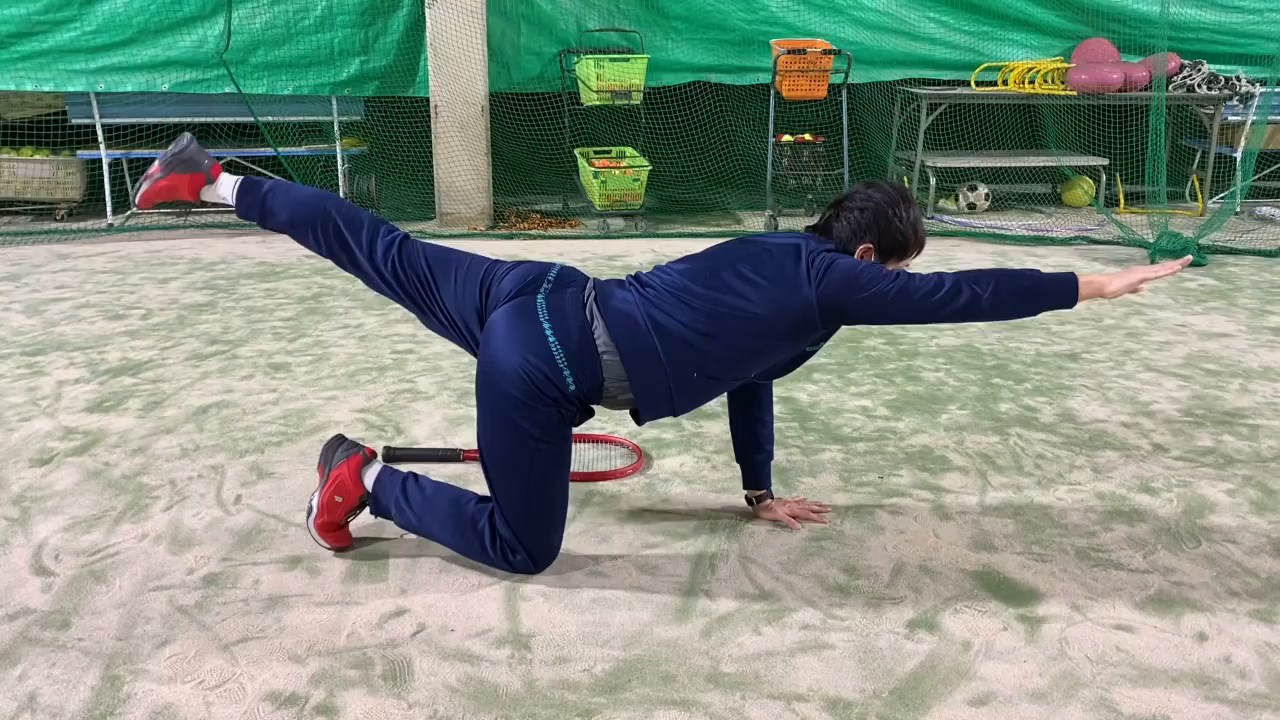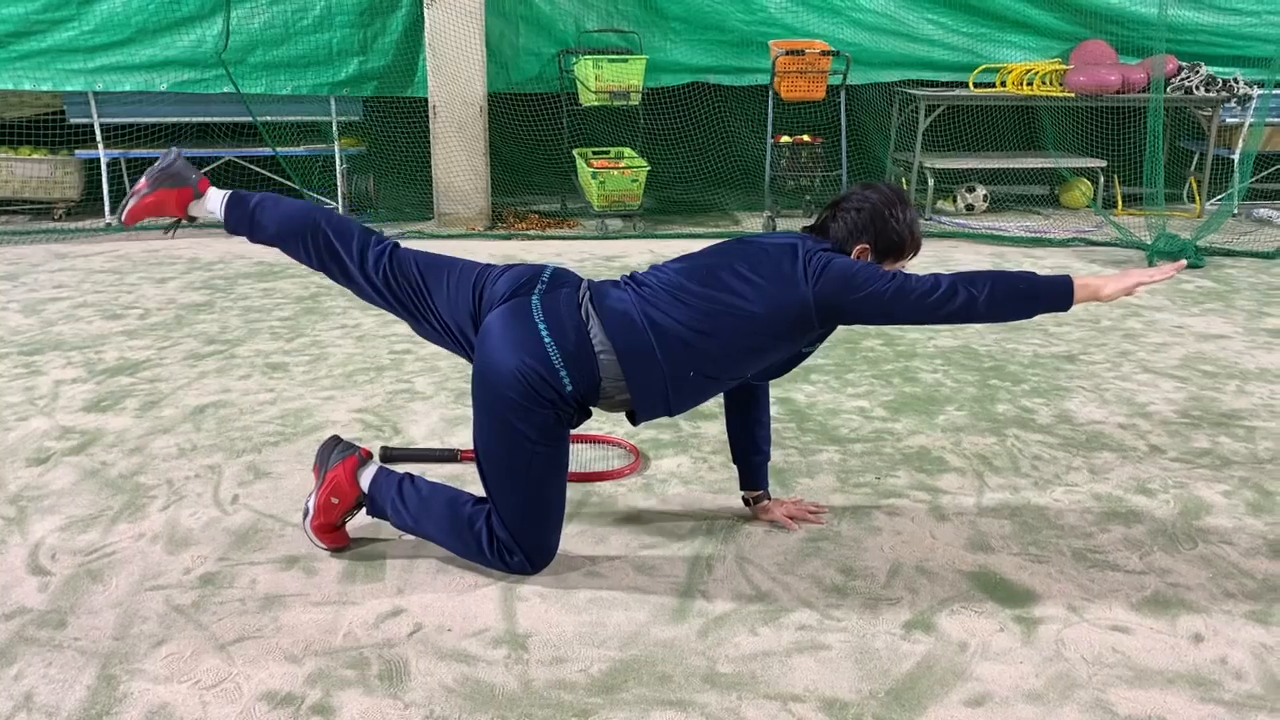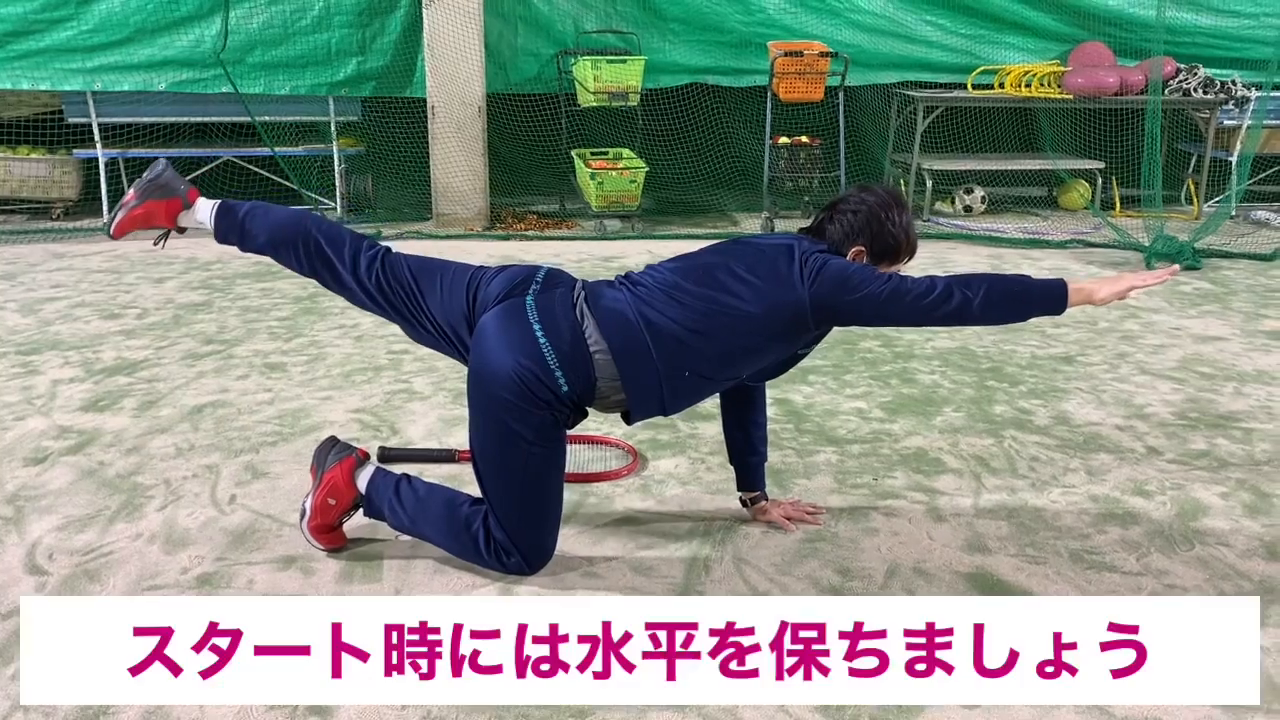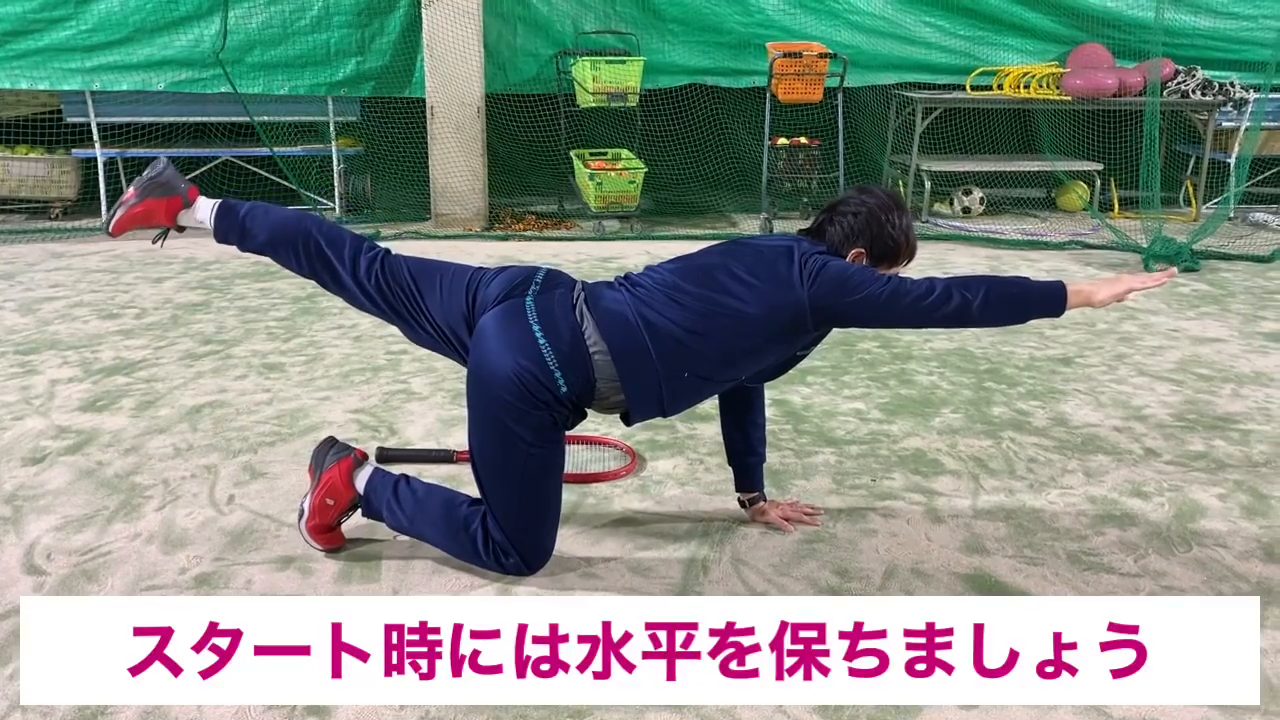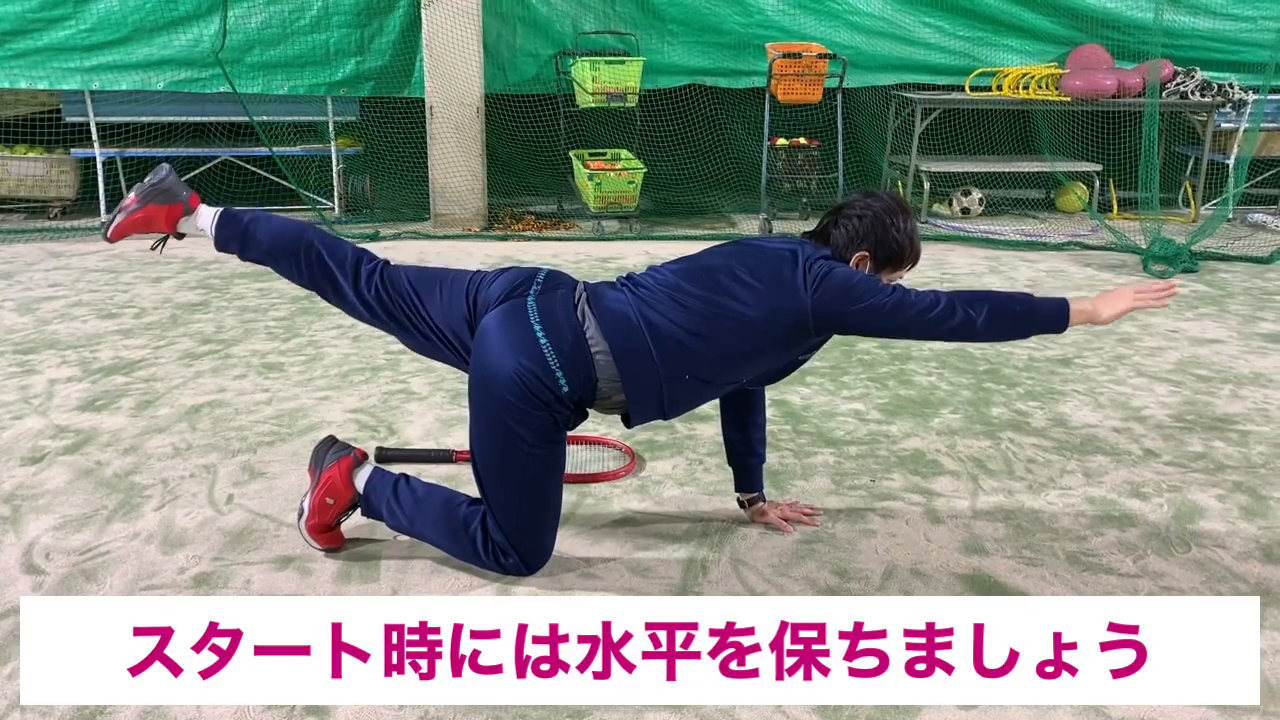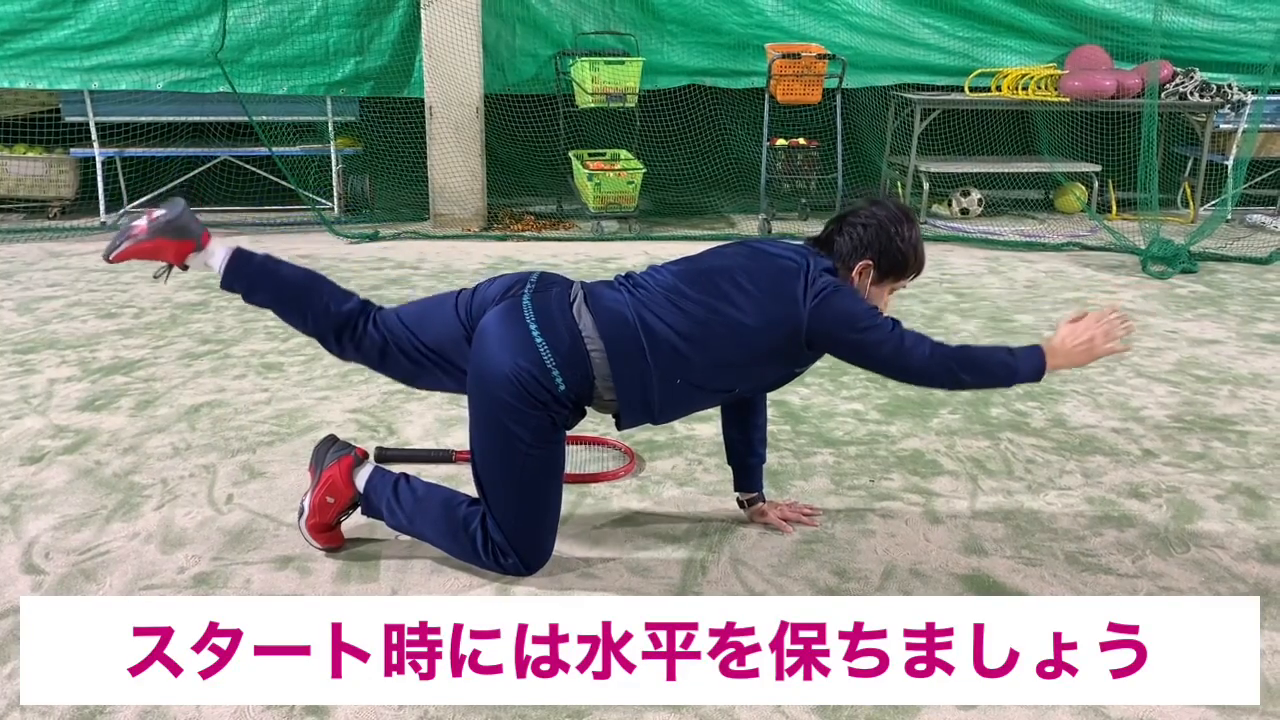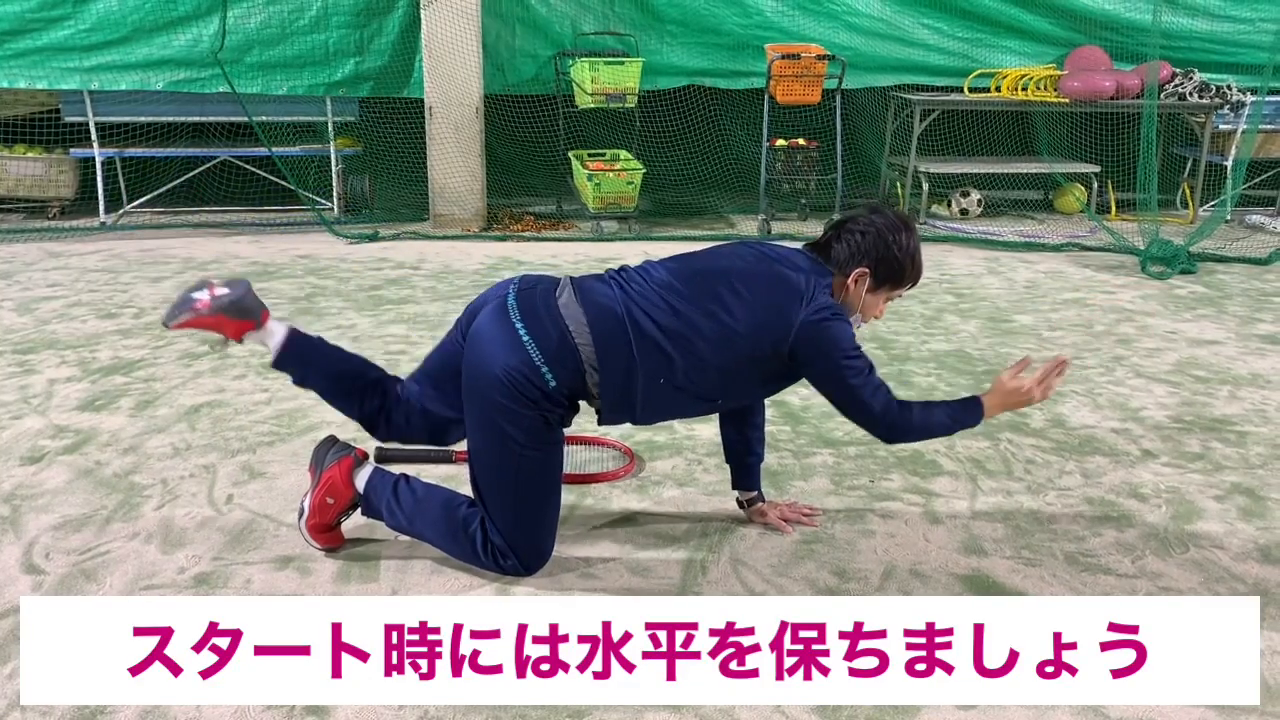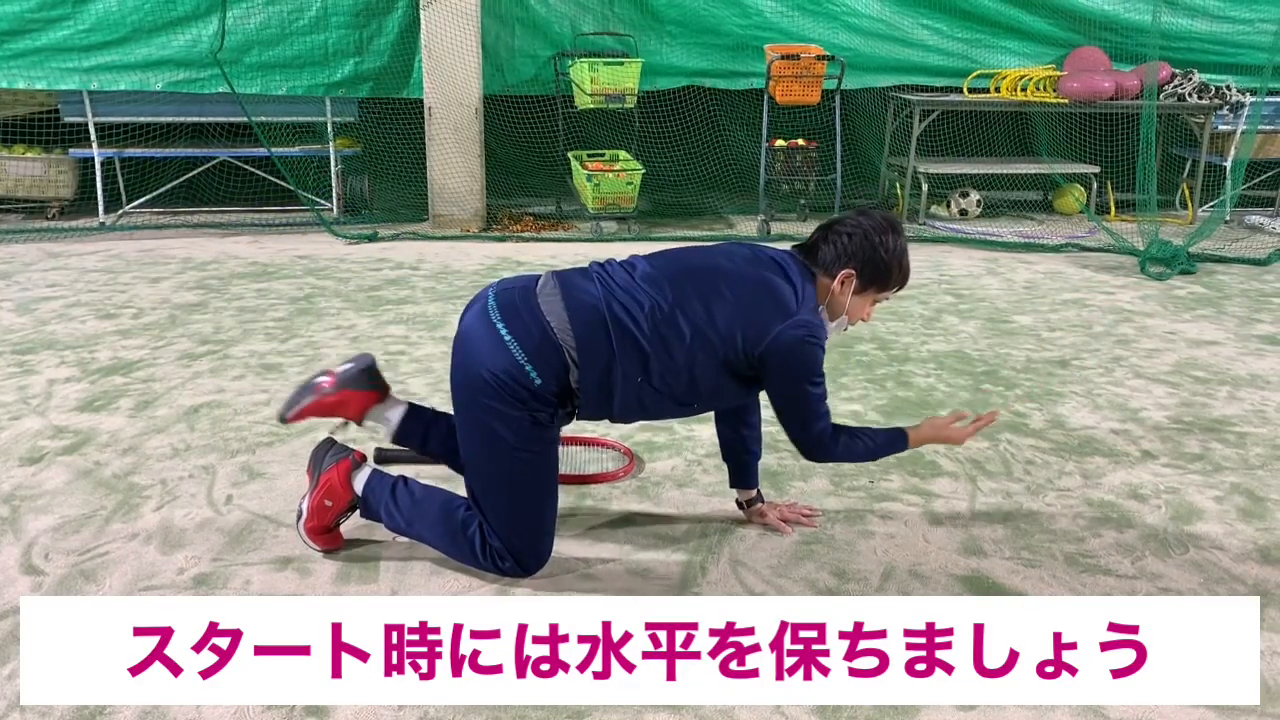
dt=0.3s
person 1, frame 1
left shoulder: (776, 257)
right shoulder: (830, 284)
left elbow: (748, 379)
right elbow: (963, 296)
left wrist: (760, 493)
right wrist: (1090, 286)
left hip: (533, 297)
right hip: (539, 367)
left knee: (381, 255)
right knee: (522, 546)
left ankle: (211, 181)
right ankle: (364, 479)
person 1, frame 2
left shoulder: (770, 257)
right shoulder: (824, 282)
left elbow: (744, 380)
right elbow: (959, 296)
left wrist: (760, 495)
right wrist: (1086, 288)
left hip: (524, 302)
right hip: (538, 365)
left knee: (374, 264)
right knee: (519, 546)
left ankle: (198, 195)
right ankle: (360, 478)
person 1, frame 3
left shoulder: (767, 258)
right shoulder: (820, 284)
left elbow: (741, 381)
right elbow: (951, 299)
left wrist: (756, 494)
right wrist: (1080, 290)
left hip: (525, 298)
right hip: (531, 367)
left knee: (364, 269)
right knee: (517, 548)
left ankle: (187, 207)
right ankle: (357, 481)
person 1, frame 4
left shoulder: (767, 259)
right shoulder: (819, 284)
left elbow: (740, 383)
right elbow: (951, 302)
left wrist: (756, 496)
right wrist: (1079, 293)
left hip: (520, 302)
right hip: (532, 369)
left knee: (364, 271)
right knee: (516, 549)
left ankle: (187, 206)
right ankle: (356, 482)
person 1, frame 5
left shoulder: (771, 261)
right shoulder: (825, 291)
left elbow: (740, 383)
right elbow: (953, 317)
left wrist: (755, 497)
right wrist: (1080, 312)
left hip: (524, 302)
right hip: (536, 369)
left knee: (363, 283)
right knee: (514, 548)
left ankle: (187, 214)
right ankle: (355, 482)
person 1, frame 6
left shoulder: (771, 261)
right shoulder: (823, 302)
left elbow: (743, 383)
right elbow: (932, 364)
left wrist: (753, 496)
right wrist: (1050, 354)
left hip: (525, 306)
right hip: (535, 373)
left knee: (360, 329)
right knee: (514, 547)
left ankle: (195, 245)
right ankle: (359, 480)
person 1, frame 7
left shoulder: (772, 266)
right shoulder: (816, 320)
left elbow: (741, 384)
right elbow: (886, 420)
left wrist: (752, 497)
right wrist: (989, 405)
left hip: (514, 310)
right hip: (527, 368)
left knee: (408, 417)
right knee: (515, 550)
left ankle: (253, 323)
right ankle: (356, 483)
person 1, frame 8
left shoulder: (764, 270)
right shoulder: (794, 331)
left elbow: (735, 388)
right elbow: (818, 441)
left wrist: (750, 496)
right wrist: (920, 436)
left hip: (510, 313)
right hip: (517, 366)
left knee: (498, 473)
right knee: (515, 552)
left ankle: (372, 402)
right ankle: (354, 482)
